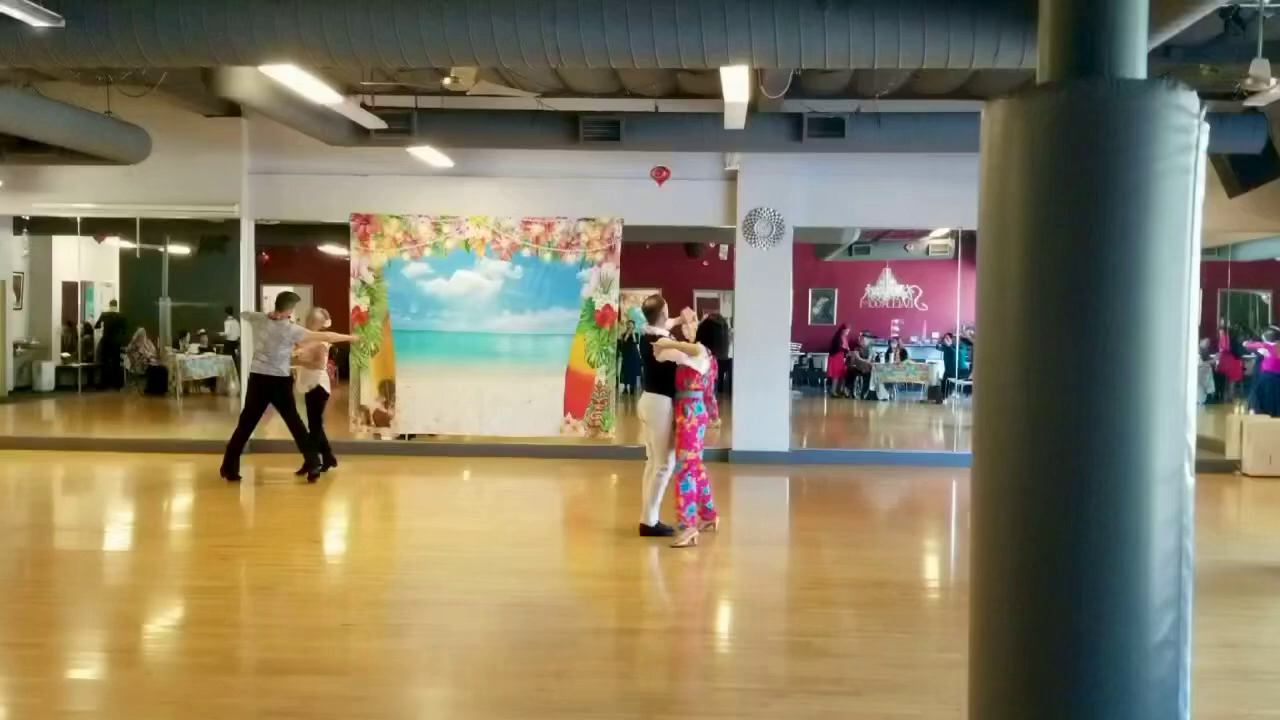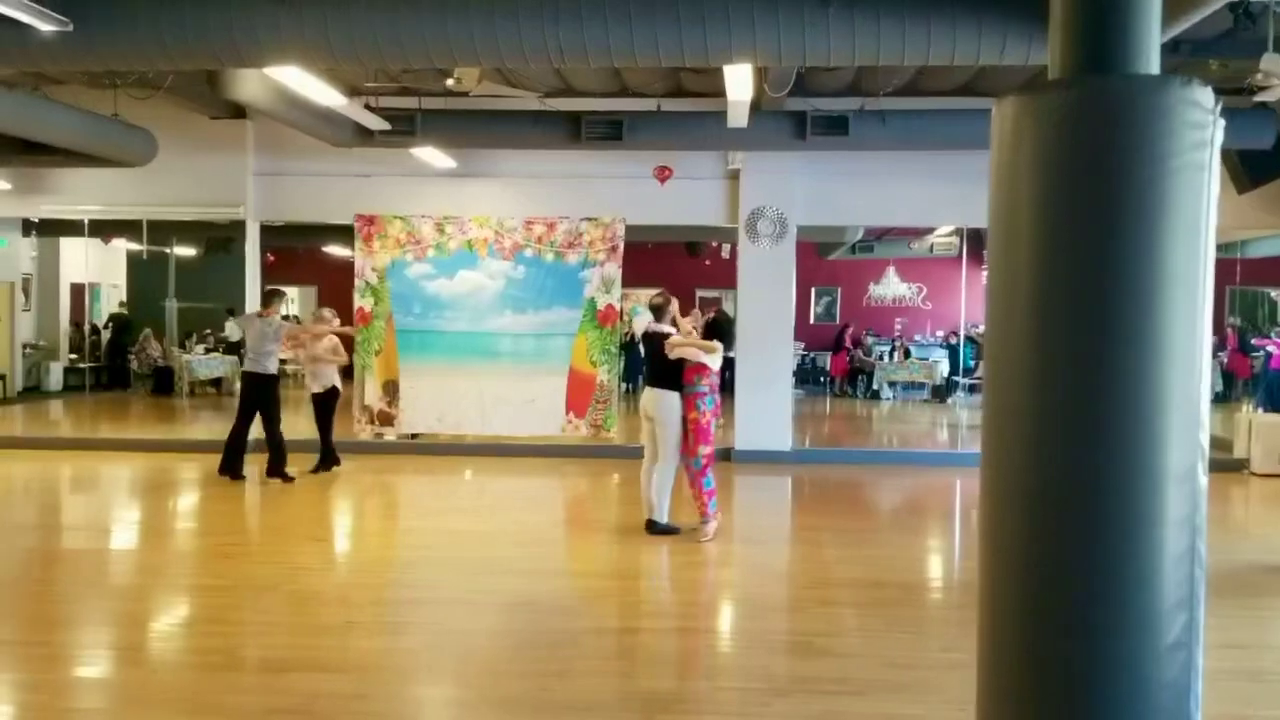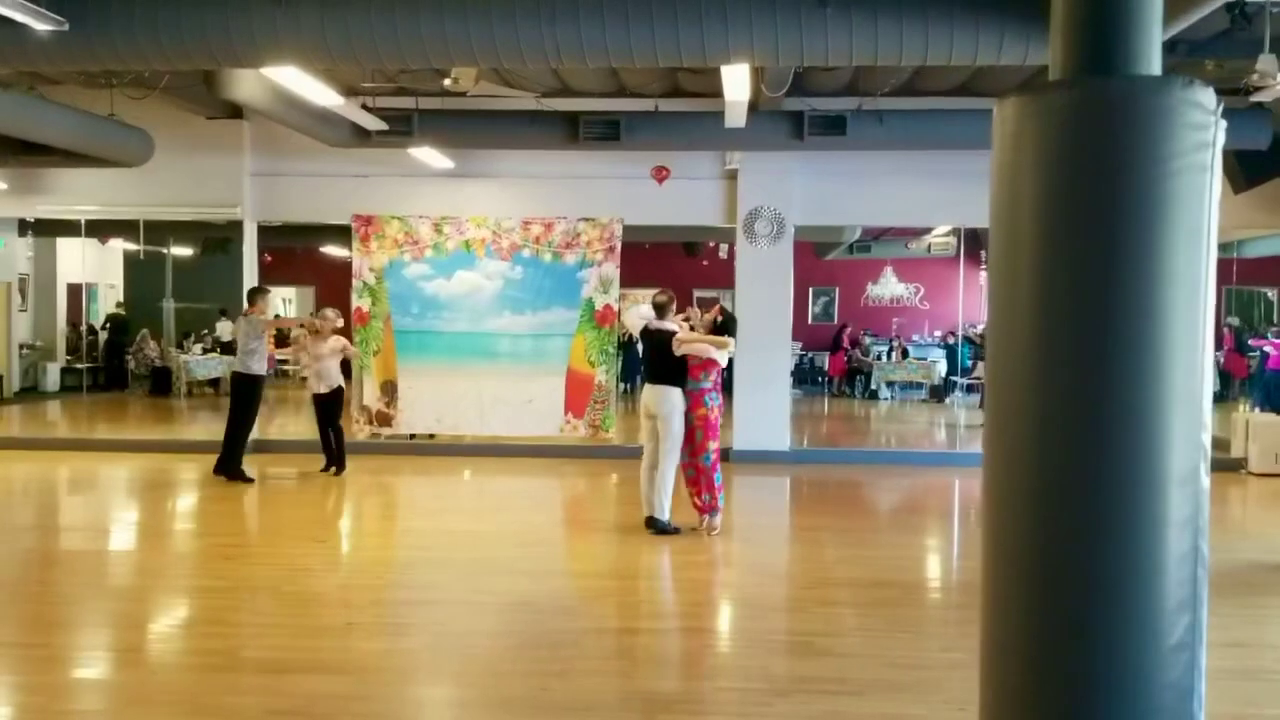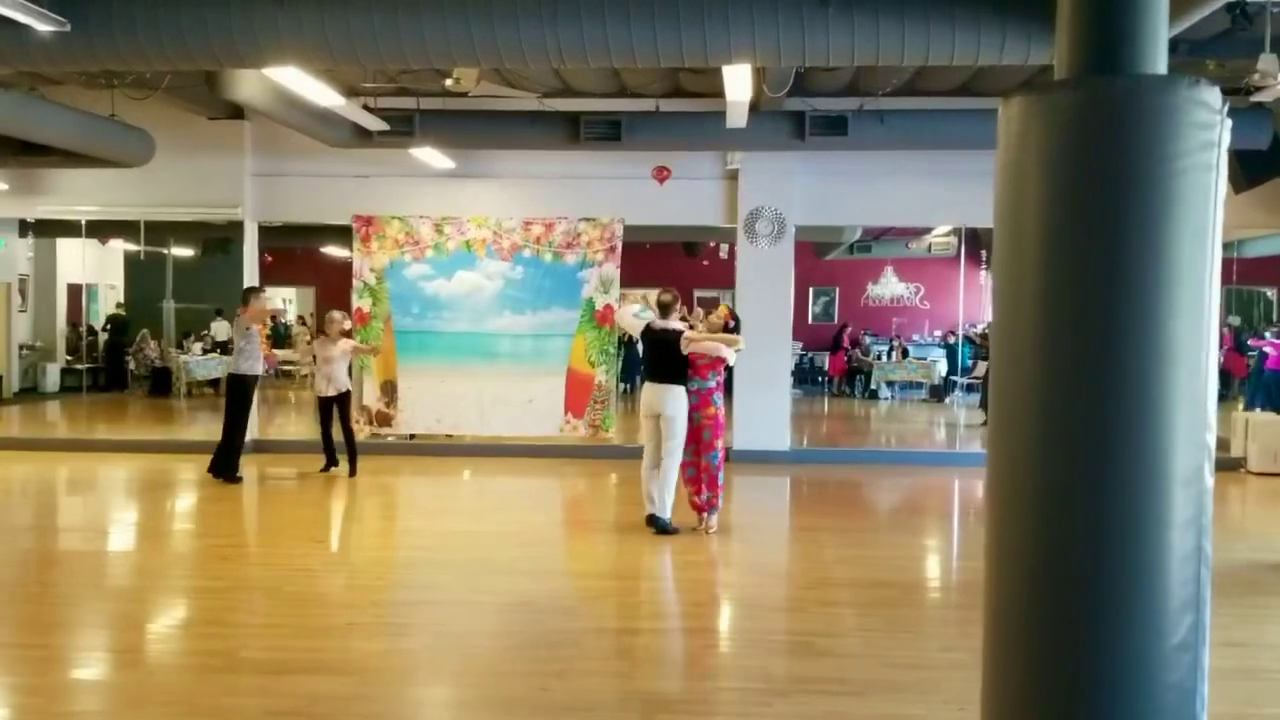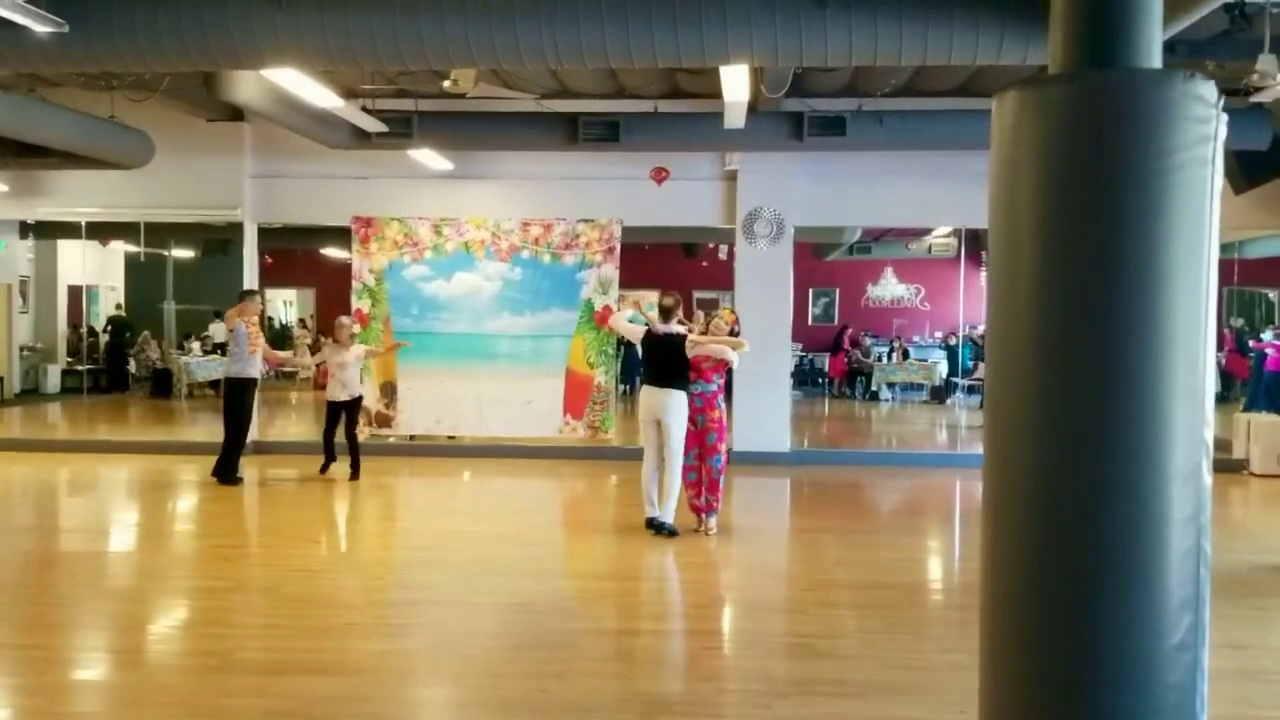
dt=0.2s
person 1, frame 1
left shoulder: (647, 336)
right shoulder: (663, 342)
left elbow: (660, 326)
left wrist: (680, 320)
left hip: (647, 400)
right hip: (661, 404)
left knee: (654, 461)
right knee: (663, 464)
left ankle: (650, 517)
right ankle: (648, 522)
person 1, frame 2
left shoulder: (646, 333)
right shoulder: (672, 339)
left elbow: (641, 320)
left wrist: (673, 318)
left hip: (648, 396)
right hip: (668, 399)
left knee: (650, 458)
right knee: (667, 461)
left ankle: (651, 516)
right ankle: (659, 519)
person 1, frame 3
left shoulder: (645, 330)
right shoulder: (677, 336)
left elbow: (628, 315)
left wrist: (648, 308)
left hip: (649, 393)
right hip: (671, 396)
left knee: (650, 456)
right knee: (668, 458)
left ankle: (650, 513)
right ankle: (660, 517)
person 1, frame 4
left shoulder: (645, 329)
right shoulder: (683, 335)
left elbow: (626, 313)
left wrist: (634, 307)
left hip: (648, 393)
right hip: (674, 396)
left knee: (652, 455)
right knee: (671, 457)
left ankle: (653, 510)
right ankle: (662, 516)
person 1, frame 5
left shoulder: (646, 335)
right shoulder: (686, 339)
left elbow: (616, 322)
left wrist: (634, 309)
left hip: (648, 396)
right hip: (675, 400)
left knee: (650, 458)
right knee: (672, 461)
left ankle: (652, 515)
right ankle: (665, 519)
person 2, frame 1
left shoulder: (702, 356)
right shoulder: (707, 357)
left elbow: (696, 349)
left wrist: (669, 344)
left hip: (691, 414)
right hip: (691, 412)
left knee: (685, 468)
right knee: (694, 466)
left ankle: (687, 528)
right ankle: (709, 515)
person 2, frame 2
left shoulder: (711, 353)
right shoulder: (699, 347)
left elbow: (717, 347)
left wrist: (682, 342)
left hip: (701, 409)
right hip: (691, 408)
left knee: (700, 463)
right knee: (692, 463)
left ankle: (710, 518)
right ankle: (710, 513)
person 2, frame 3
left shoulder: (716, 349)
right shoulder: (695, 341)
left elbow: (729, 343)
left wrist: (692, 338)
left hip: (705, 406)
right hip: (687, 406)
left knee: (707, 460)
right knee: (689, 461)
left ankle: (715, 512)
right ankle: (703, 511)
person 2, frame 4
left shoulder: (721, 347)
right shoulder: (692, 339)
left elbow: (738, 341)
left wrist: (702, 337)
left hip: (710, 406)
right hip: (687, 406)
left knee: (712, 460)
right knee: (688, 461)
left ankle: (712, 512)
right ankle: (700, 511)
person 2, frame 5
left shoulder: (723, 350)
right shoulder: (691, 342)
left elbow: (742, 345)
left wrist: (707, 340)
left hip: (713, 410)
right hip: (688, 410)
left knee: (714, 463)
right knee: (690, 463)
left ankle: (711, 514)
right ankle: (698, 512)
person 3, frame 1
left shoulder: (258, 319)
right shoulder: (290, 329)
left elbow: (244, 314)
right elbow: (323, 337)
right wrist: (349, 337)
left hip: (257, 378)
right hip: (279, 380)
left knee: (246, 423)
right knee: (295, 423)
left ankle: (230, 467)
right ankle: (312, 465)
person 3, frame 2
left shoulder: (249, 319)
right shoulder: (276, 324)
left elbow: (239, 321)
right elbow: (306, 330)
right wrist: (339, 329)
left hip: (249, 375)
right hip: (266, 377)
left knee: (243, 421)
right knee: (271, 423)
left ankle: (229, 466)
right ankle: (277, 466)
person 3, frame 3
left shoulder: (243, 320)
right shoulder: (256, 321)
right elbow: (276, 323)
right wrist: (301, 320)
left hip: (242, 375)
right hip: (251, 377)
left knee: (237, 422)
right knee: (245, 423)
left ankle: (226, 465)
right ankle: (232, 467)
person 3, frame 4
left shoulder: (253, 323)
right shoulder: (245, 321)
right elbow: (252, 315)
right wrist: (268, 312)
left hip: (246, 377)
right hip: (243, 378)
left knee: (236, 424)
right knee: (237, 424)
left ankle: (220, 467)
right ankle: (227, 469)
person 3, frame 5
left shoulder: (256, 329)
right shoulder: (236, 325)
left elbow: (268, 353)
right elbow: (230, 317)
left wrist: (291, 360)
right wrist: (238, 310)
left hip: (250, 382)
right hip: (237, 381)
left knee: (240, 428)
right knee: (236, 428)
left ankle: (224, 470)
right ankle: (227, 473)
person 4, frame 1
left shoulder: (321, 343)
right shoulder: (307, 341)
left elbow: (319, 365)
left wrist: (298, 361)
left hip: (319, 387)
right hip: (310, 388)
left knee: (314, 426)
right knee: (316, 426)
right ankle: (328, 458)
person 4, frame 2
left shoulder: (333, 341)
right shoulder: (310, 339)
left elbow: (344, 360)
left wrist: (326, 358)
left hip: (331, 387)
right hip: (316, 388)
left knee: (326, 424)
right knee: (321, 424)
left ankle: (324, 460)
right ankle: (332, 458)
person 4, frame 3
left shoulder: (338, 341)
right shoulder: (311, 340)
left elbow: (354, 351)
left wrist: (348, 351)
left hip: (335, 387)
right hip: (317, 389)
left knee: (335, 423)
right knee: (322, 425)
left ankle: (340, 460)
right ankle: (331, 459)
person 4, frame 4
left shoulder: (348, 345)
right shoulder: (318, 343)
left elbow: (368, 350)
left wrist: (376, 348)
left hip: (342, 390)
right hip: (323, 391)
left knee: (346, 426)
right knee: (325, 427)
left ankle: (353, 464)
right ankle: (331, 459)
person 4, frame 5
left shoulder: (360, 350)
right shoulder: (329, 350)
left elbow: (382, 352)
right elbow: (313, 360)
left wrist: (397, 345)
right wrist: (297, 361)
left hip: (353, 396)
right hip: (333, 397)
left knee: (350, 432)
right knee: (328, 431)
left ankle: (355, 469)
right ankle: (329, 459)
